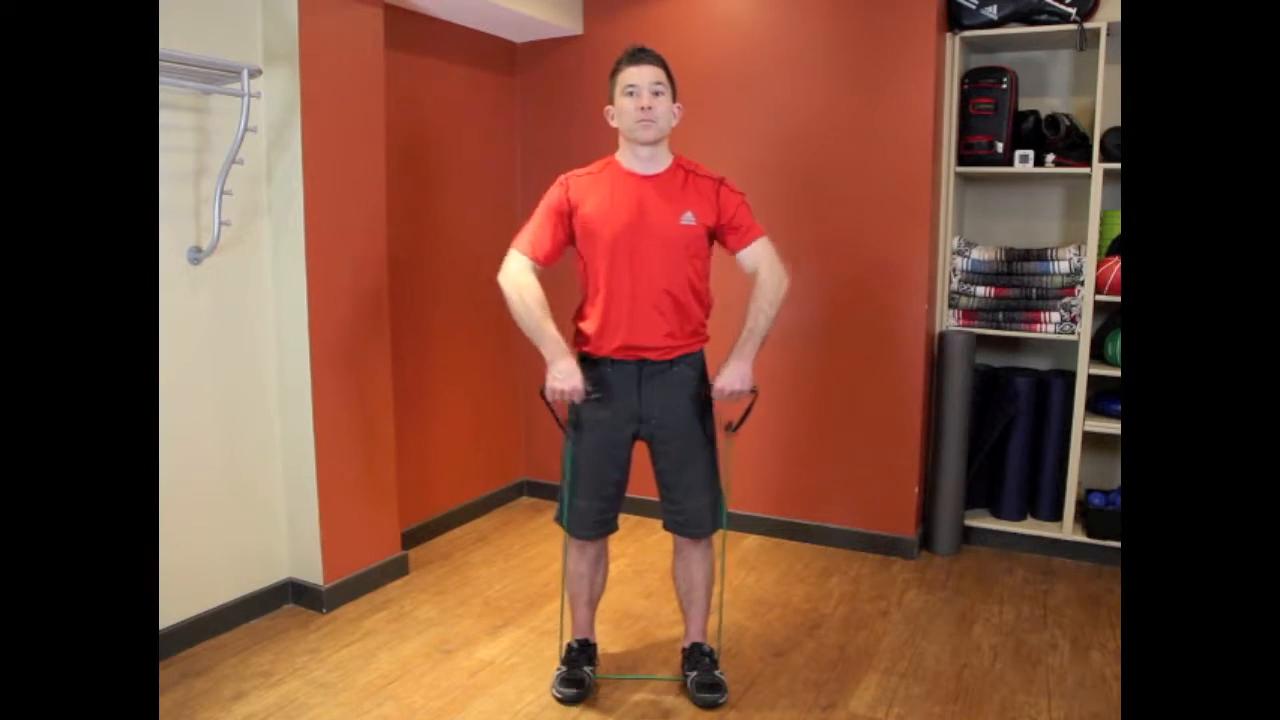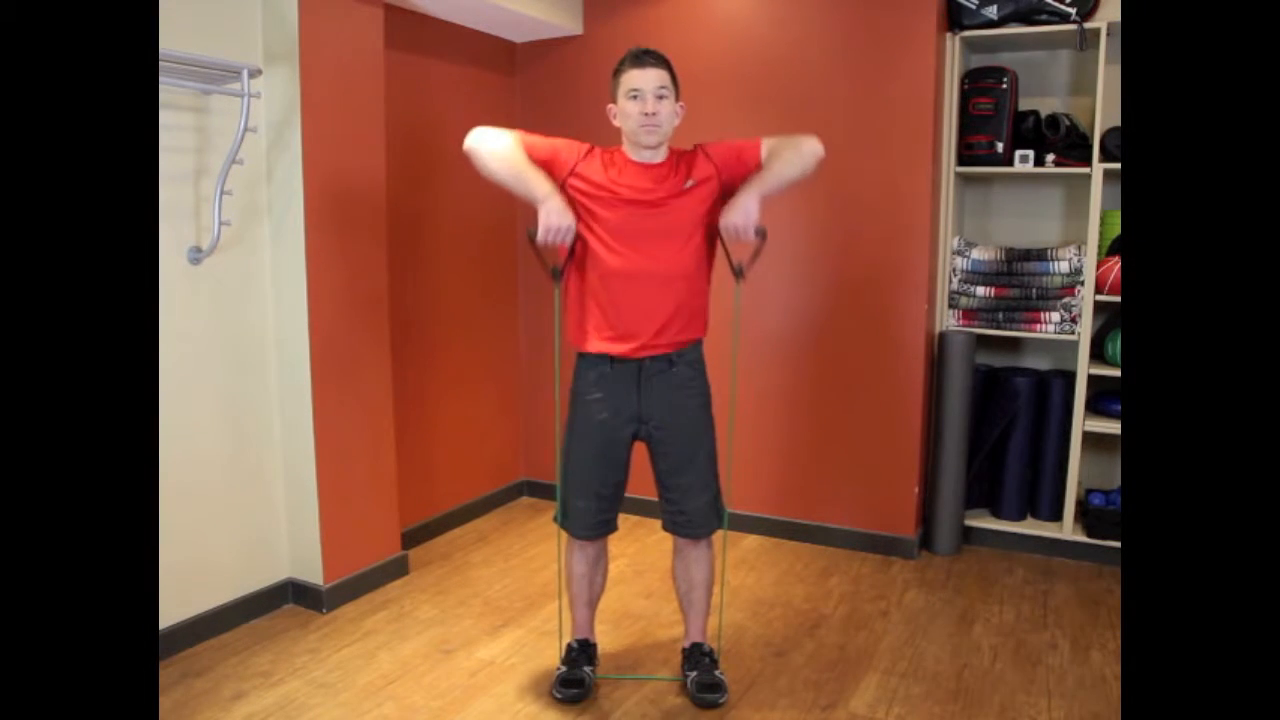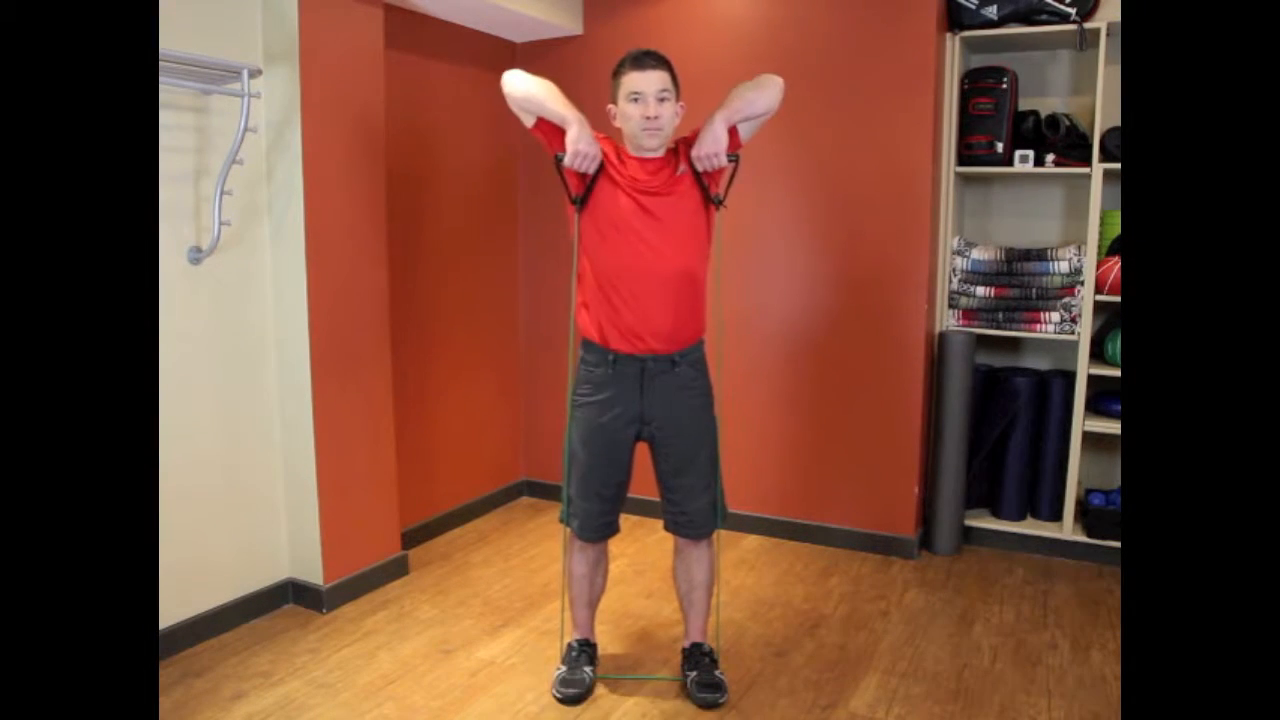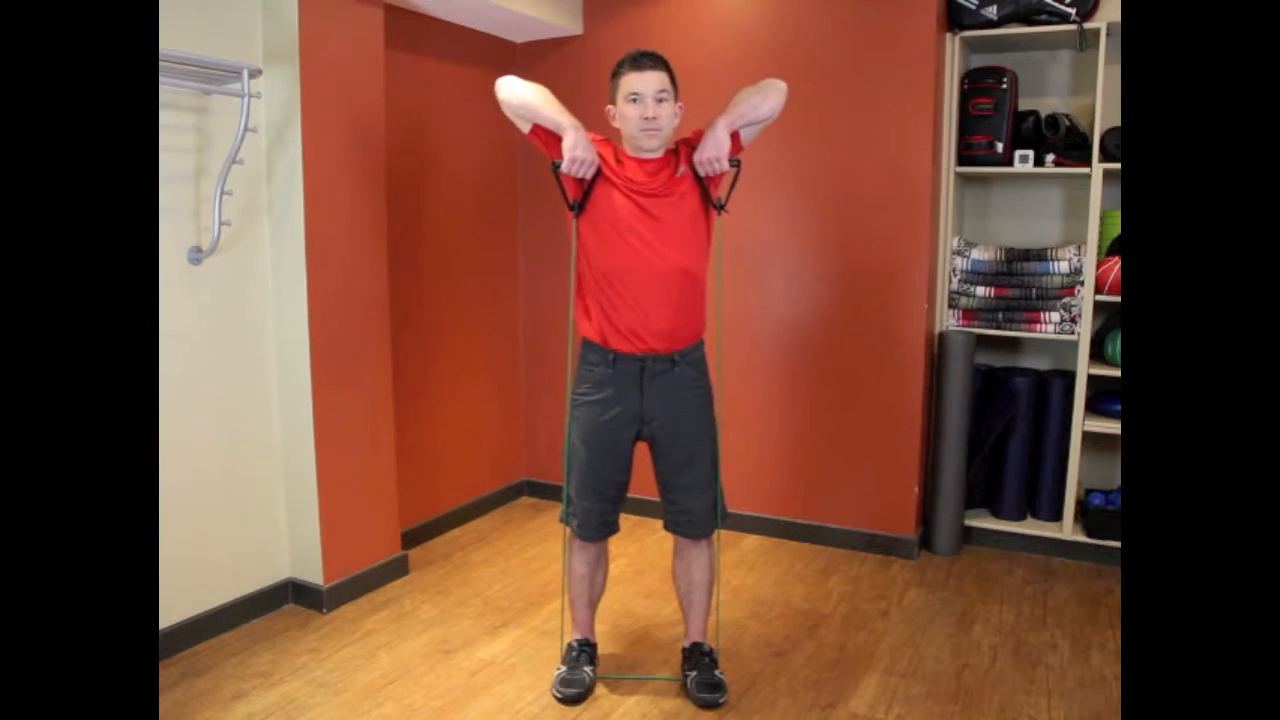
dt=0.4s
person 1, frame 1
left shoulder: (711, 192)
right shoulder: (575, 190)
left elbow: (771, 272)
right elbow: (514, 271)
left wrist: (742, 357)
right wrist: (556, 355)
left hip: (682, 378)
right hip: (598, 377)
left knee: (695, 523)
right knee: (586, 524)
left ankle: (696, 651)
right ankle: (581, 647)
person 1, frame 2
left shoulder: (709, 171)
right shoulder: (579, 168)
left elbow: (808, 149)
right elbow: (481, 143)
left wrist: (754, 194)
right wrist: (543, 195)
left hip: (679, 373)
right hip: (600, 374)
left knee: (694, 522)
right knee: (585, 523)
left ankle: (696, 650)
right ankle: (581, 646)
person 1, frame 3
left shoulder: (698, 161)
right shoulder: (589, 160)
left elbow: (771, 88)
right elbow: (515, 84)
left wrist: (716, 126)
right wrist: (574, 124)
left hip: (681, 371)
right hip: (604, 371)
left knee: (695, 523)
right knee: (588, 522)
left ankle: (696, 650)
right ankle: (581, 646)
person 1, frame 4
left shoulder: (699, 161)
right shoulder: (589, 162)
left elbow: (774, 93)
right elbow: (510, 90)
left wrist: (719, 129)
right wrist: (570, 131)
left hip: (682, 371)
right hip: (604, 371)
left knee: (695, 522)
right knee: (588, 521)
left ankle: (697, 649)
right ankle: (581, 646)
